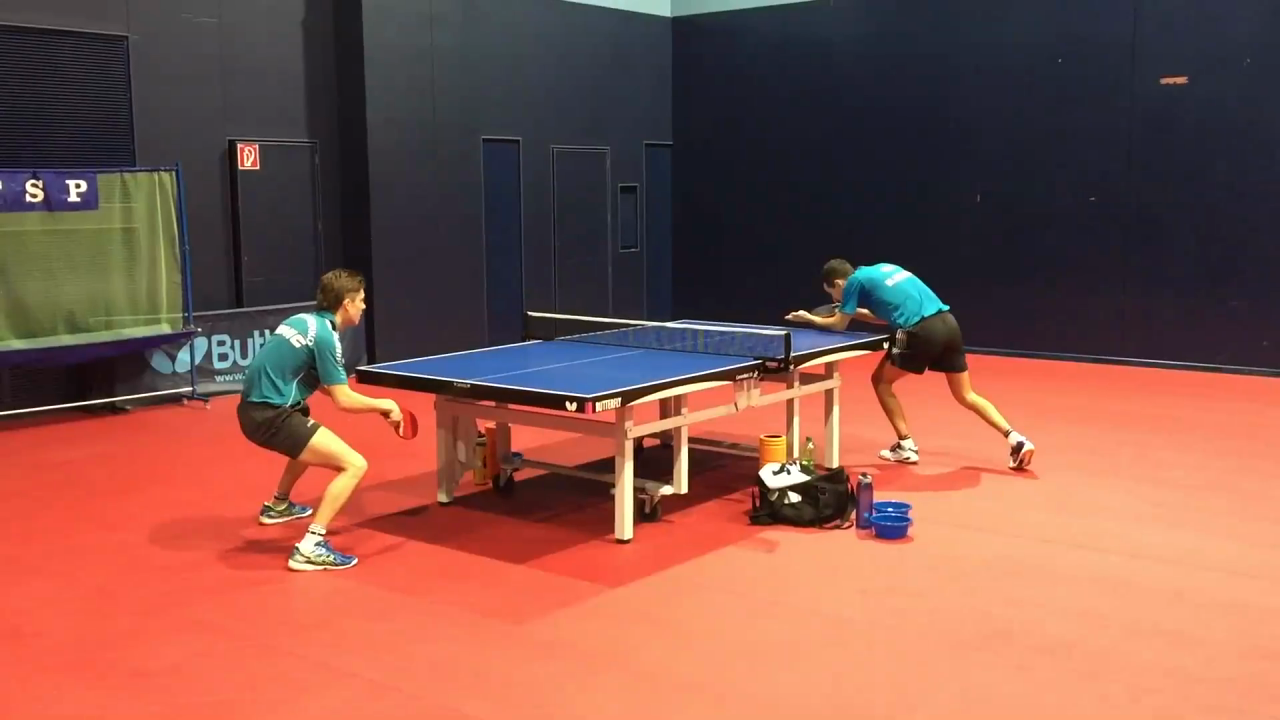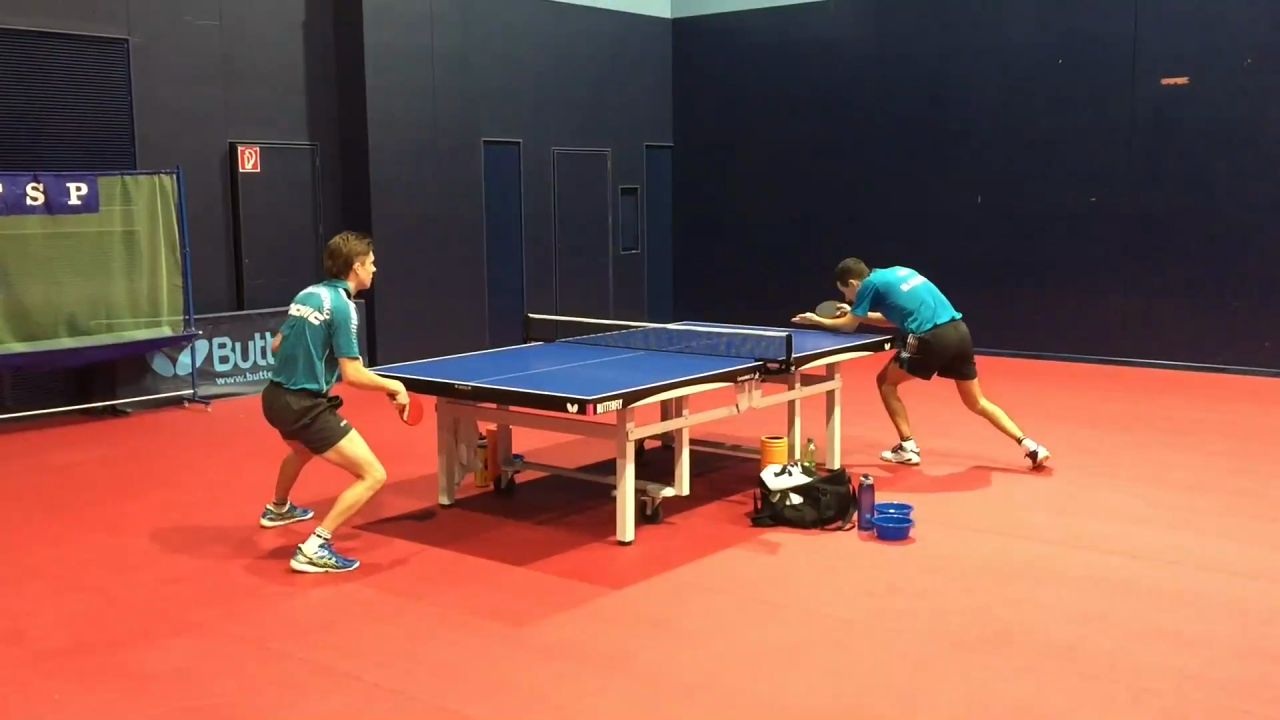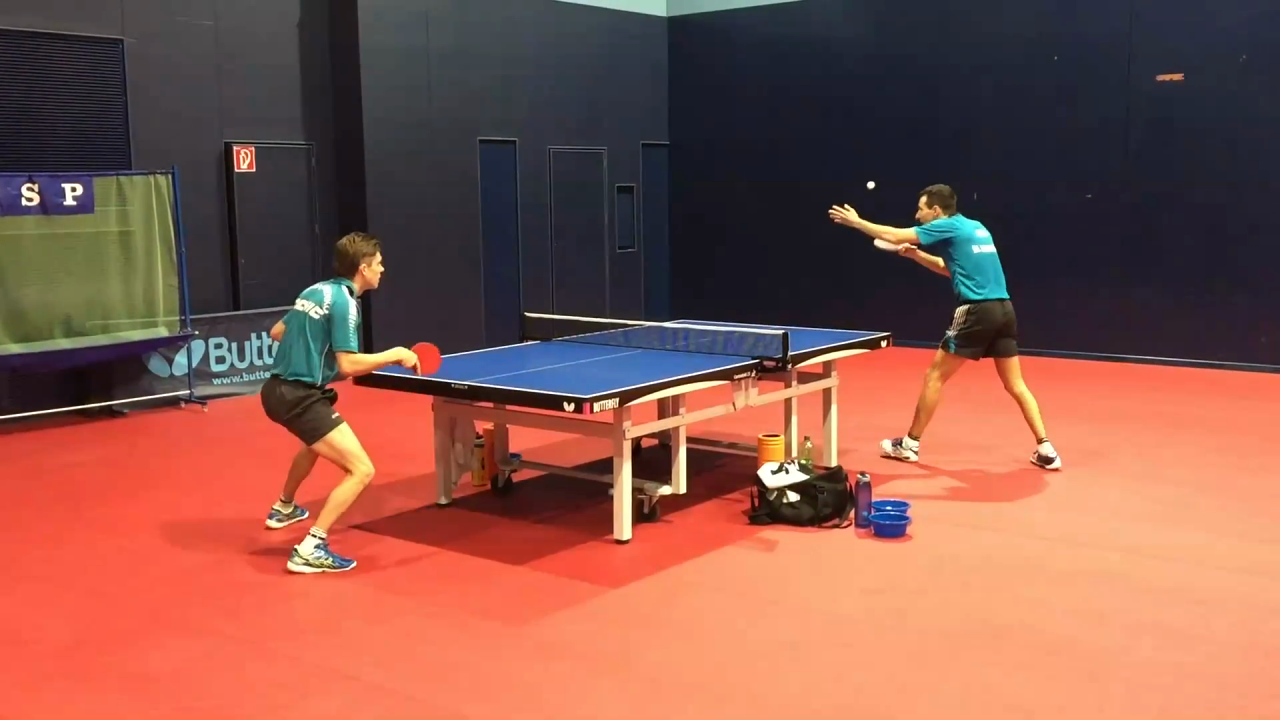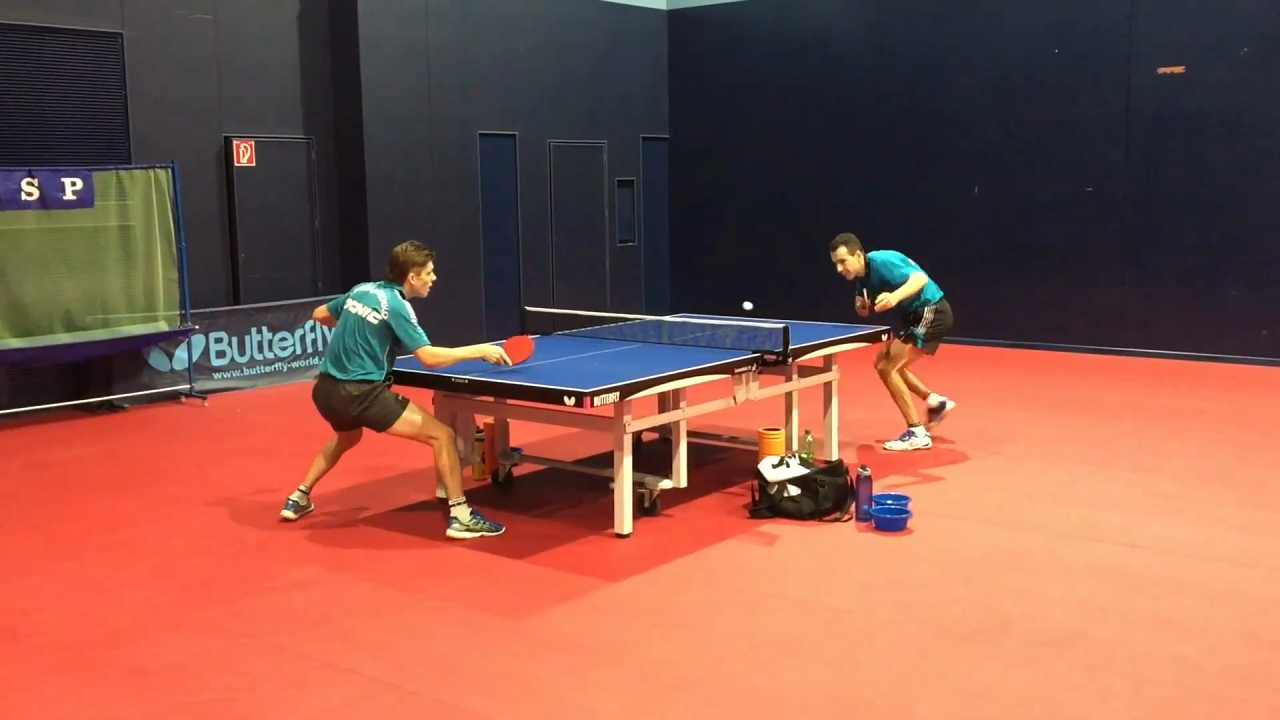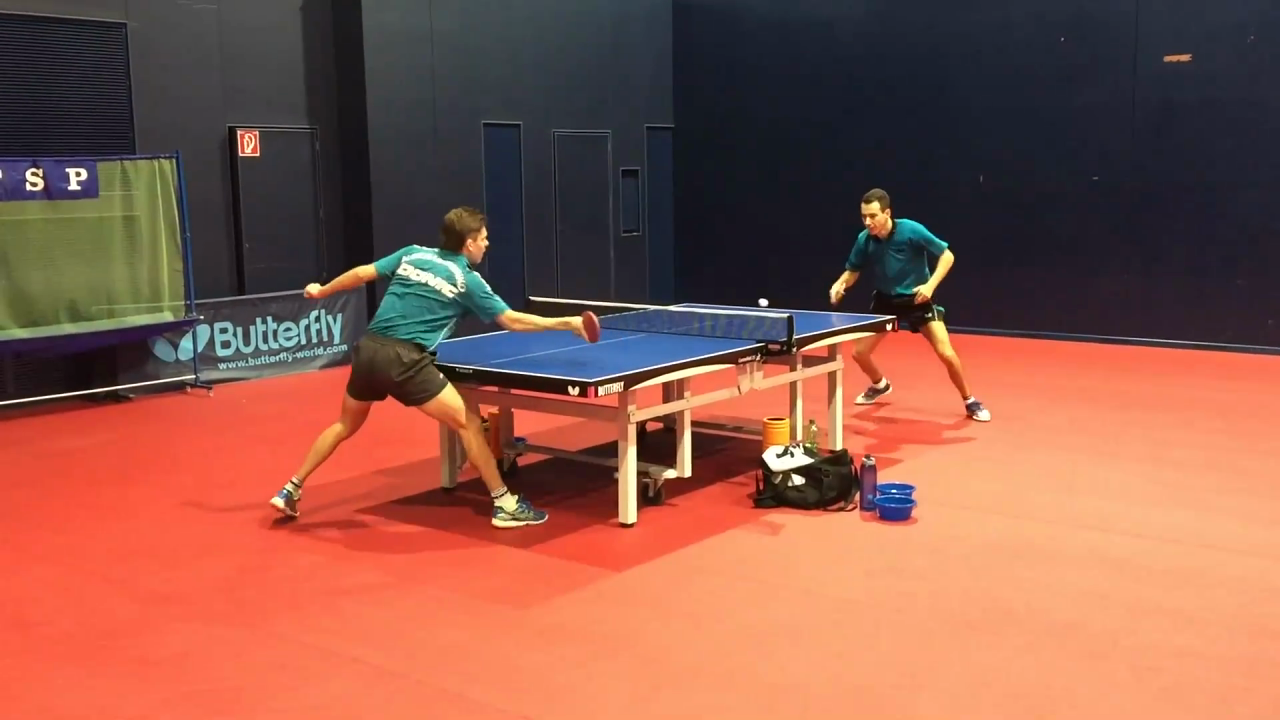
dt=0.7s
person 1, frame 1
left shoulder: (301, 320)
right shoulder: (325, 336)
right elbow: (343, 400)
left wrist: (323, 384)
right wrist: (385, 405)
left hip: (255, 409)
right hip: (270, 417)
left knee: (313, 438)
right knee: (354, 465)
left ankle: (278, 505)
right ankle: (310, 547)
person 1, frame 2
left shoulder: (307, 294)
right shoulder: (341, 306)
left elbow: (278, 344)
right elbow: (352, 374)
right wrist: (394, 386)
left hip: (276, 397)
right hip: (305, 405)
left knee: (302, 450)
right knee: (373, 476)
left ankle: (278, 509)
right ankle: (314, 548)
person 1, frame 3
left shoulder: (314, 290)
right shoulder: (343, 302)
left elbow: (277, 333)
right elbow: (349, 365)
right wrist: (396, 354)
left hip: (276, 390)
right hip: (300, 397)
left knee: (315, 443)
right knee: (361, 470)
left ankle: (283, 508)
right ankle: (311, 548)
person 1, frame 4
left shoulder: (362, 290)
right shoulder: (397, 306)
left elbow: (320, 314)
right elbow: (430, 357)
right wrist: (481, 350)
left hip: (326, 391)
right hip: (362, 394)
left knee: (347, 438)
right knee: (442, 435)
left ankle: (299, 499)
right ankle: (461, 515)
person 1, frame 5
left shoulder: (413, 254)
right shoulder: (468, 281)
left elbow: (361, 274)
right elbow: (512, 321)
left wrist: (322, 291)
right wrist: (566, 323)
left hip: (368, 349)
right hip: (404, 359)
left knee: (346, 426)
right knee: (468, 423)
left ankle: (290, 490)
right ankle: (505, 504)
person 2, frame 1
left shoulder: (856, 280)
right shoulder: (883, 269)
left elbow: (838, 325)
left wrist: (810, 318)
right wrist: (853, 310)
left hip: (921, 332)
right hip: (947, 323)
left knee: (881, 381)
right knee: (966, 395)
left ankle: (905, 446)
right ankle: (1016, 439)
person 2, frame 2
left shoulder: (871, 284)
right shoulder: (898, 272)
left elbow: (848, 325)
left wrist: (818, 320)
right wrist: (855, 313)
left hip: (932, 339)
right hip: (959, 331)
left knee: (886, 382)
right knee: (976, 402)
left ankle: (907, 447)
right ankle: (1029, 445)
person 2, frame 3
left shoulder: (948, 226)
right shoulder: (975, 227)
left elbow: (896, 236)
left wrist: (857, 222)
right wrist: (917, 254)
left hip: (976, 311)
right hip: (1004, 310)
left knee: (935, 376)
right knee: (1015, 385)
left ankle: (910, 444)
right ankle: (1045, 450)
person 2, frame 4
left shoulder: (883, 262)
right shoulder: (861, 272)
left elbow: (919, 279)
right elbow: (863, 299)
left wrist: (894, 297)
right wrist: (864, 305)
left hip: (931, 313)
right hip: (915, 315)
left knee: (887, 367)
right knee: (882, 363)
left ankle: (917, 432)
right ankle: (935, 403)
person 2, frame 5
left shoulder: (912, 230)
right shoulder: (864, 240)
left elbow: (947, 256)
right elbow: (852, 272)
left wrist: (931, 285)
right wrist: (839, 286)
left hip: (919, 298)
right hip: (886, 299)
left knee: (946, 353)
right knee: (859, 352)
left ankle: (970, 401)
right ankle: (879, 385)
